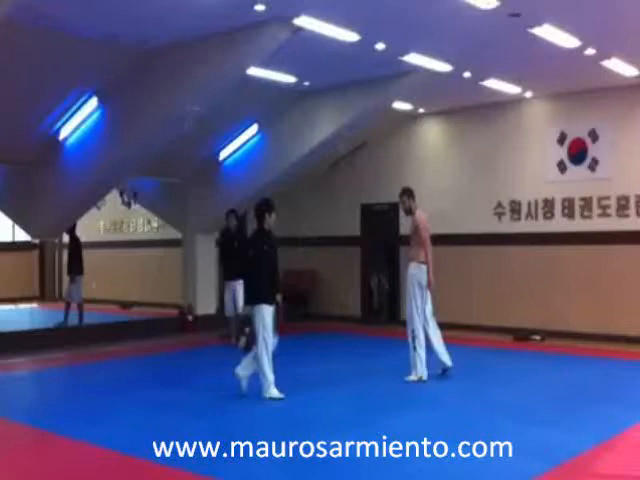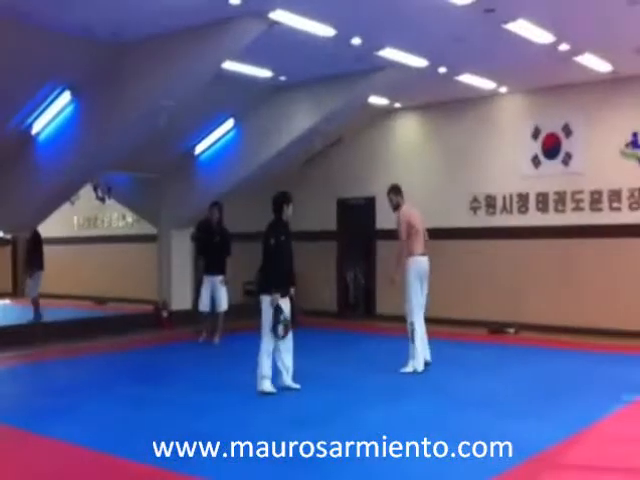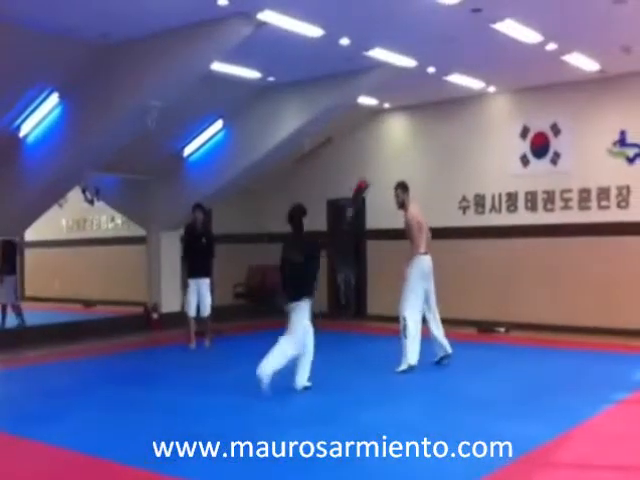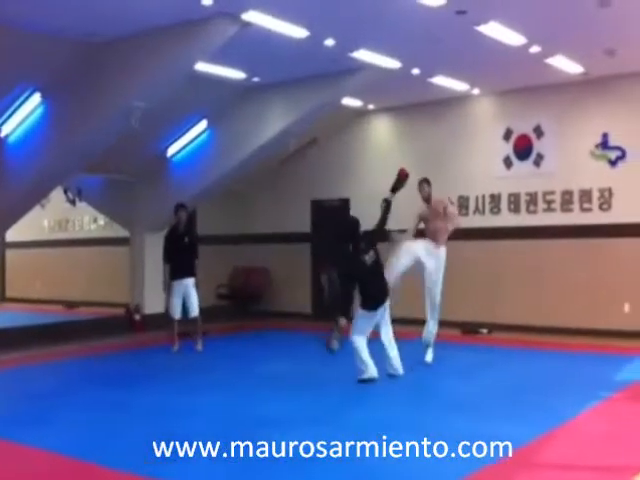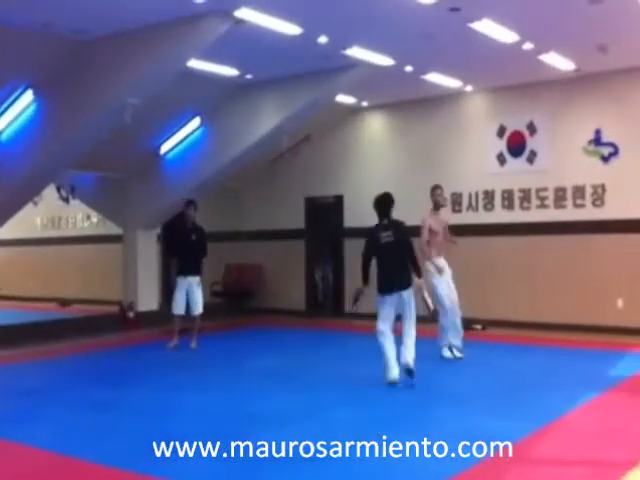
dt=0.7s
person 1, frame 1
left shoulder: (270, 238)
right shoulder: (255, 241)
right elbow: (252, 275)
left wrist: (277, 292)
right wrist: (251, 302)
left hip: (269, 299)
right hip: (260, 300)
left knee: (269, 341)
right knee: (264, 343)
left ankle: (243, 371)
right ankle: (268, 386)
person 1, frame 2
left shoulder: (284, 230)
right shoulder: (273, 231)
right elbow: (268, 264)
left wrist: (291, 285)
right wrist: (273, 292)
left hip: (282, 291)
right hip: (271, 292)
left knee: (285, 335)
right knee: (270, 335)
left ankle: (286, 378)
right ankle: (264, 380)
person 1, frame 3
left shoulder: (290, 243)
right shoulder: (307, 242)
left elbow: (284, 271)
left hip: (292, 298)
right hip: (301, 299)
left knee: (307, 336)
right knee: (294, 341)
left ankle: (301, 380)
right ankle: (266, 370)
person 1, frame 4
left shoulder: (352, 260)
right shoulder: (369, 239)
right elbow: (382, 226)
right wrist: (388, 203)
left hip: (369, 304)
right hip: (384, 296)
left knee: (357, 336)
right knee: (386, 333)
left ankle: (369, 371)
right ankle: (396, 368)
person 1, frame 5
left shoulder: (372, 233)
right shoulder: (400, 227)
left elbow: (366, 259)
right elbow: (409, 253)
left wrist: (364, 283)
right wrist: (418, 275)
left hip: (385, 288)
right hip: (404, 284)
left knee: (384, 328)
right knee: (408, 325)
left ankle: (392, 372)
right ankle: (407, 359)
person 2, frame 1
left shoulder: (418, 218)
right shoulder: (417, 218)
left elbow: (428, 246)
left wrist: (430, 274)
left hip: (417, 270)
right hip: (419, 269)
left knee: (415, 321)
right knee: (427, 318)
left ankle: (419, 372)
right ankle: (445, 360)
person 2, frame 2
left shoulder: (402, 214)
right shoulder: (415, 212)
left elbow: (403, 245)
left wrist: (397, 271)
left hip: (414, 262)
right hip: (424, 260)
left knee: (413, 312)
right knee: (418, 311)
left ankle: (416, 362)
right ankle: (423, 356)
person 2, frame 3
left shoulder: (410, 214)
right shoulder: (414, 210)
left elbow: (417, 242)
right elbow: (427, 234)
left wrist: (408, 266)
left hip: (419, 262)
right hip: (425, 260)
left knee: (407, 309)
right knee: (429, 308)
left ankle: (410, 358)
right ankle: (443, 349)
person 2, frame 4
left shoulder: (443, 203)
right shoulder: (422, 213)
left elbow: (454, 220)
right elbow: (413, 235)
left wrist: (445, 231)
left hip: (437, 251)
right hip: (423, 246)
left knee: (433, 299)
right knee: (406, 248)
left ankle: (429, 342)
person 2, frame 5
left shoulder: (443, 218)
right shoulder: (427, 219)
right elbow: (423, 245)
right wrist: (434, 264)
left hip: (443, 263)
right hip: (432, 265)
left knee: (453, 303)
right knee: (445, 305)
left ankle: (453, 344)
right ankle: (445, 345)
person 3, frame 1
left shoulder: (242, 238)
right shoulder: (224, 239)
left elbow: (245, 260)
right elbow: (223, 261)
left wrist: (243, 278)
right wrist: (224, 280)
left hip: (239, 279)
right hip: (228, 280)
left knee: (241, 310)
right knee: (230, 312)
right ankle: (233, 338)
person 3, frame 2
left shoulder: (224, 233)
right shoulder: (204, 232)
left elbow: (227, 255)
right elbow: (200, 256)
left wrist: (225, 275)
right wrist: (201, 273)
left hip: (219, 275)
right hip: (207, 274)
left knee: (220, 307)
right knee: (204, 306)
left ankle: (217, 335)
right ankle: (205, 332)
person 3, frame 3
left shoulder: (208, 235)
right shoulder: (188, 235)
left elbow: (211, 258)
right elbow: (185, 259)
left wrist: (211, 276)
right wrist: (186, 278)
left hip: (204, 278)
right hip: (192, 278)
left knee: (206, 311)
right knee: (191, 311)
left ankle: (207, 337)
right ankle: (192, 340)
person 3, frame 4
left shoulder: (191, 234)
right shoulder: (170, 235)
left elbow: (195, 258)
right elbow: (167, 261)
left wrist: (195, 277)
right wrist: (166, 280)
left hip: (189, 278)
right hip: (175, 279)
left knee: (195, 312)
right knee: (175, 313)
left ankle: (199, 340)
right ankle: (175, 342)
person 3, frame 5
left shoulder: (199, 231)
right shoulder: (178, 230)
left elbow: (203, 255)
right elbow: (175, 254)
left wrist: (200, 274)
right wrist: (177, 271)
left hip: (195, 276)
right hip: (181, 276)
left knee: (197, 309)
right knee: (177, 309)
left ankle: (194, 339)
right ankle: (175, 338)
